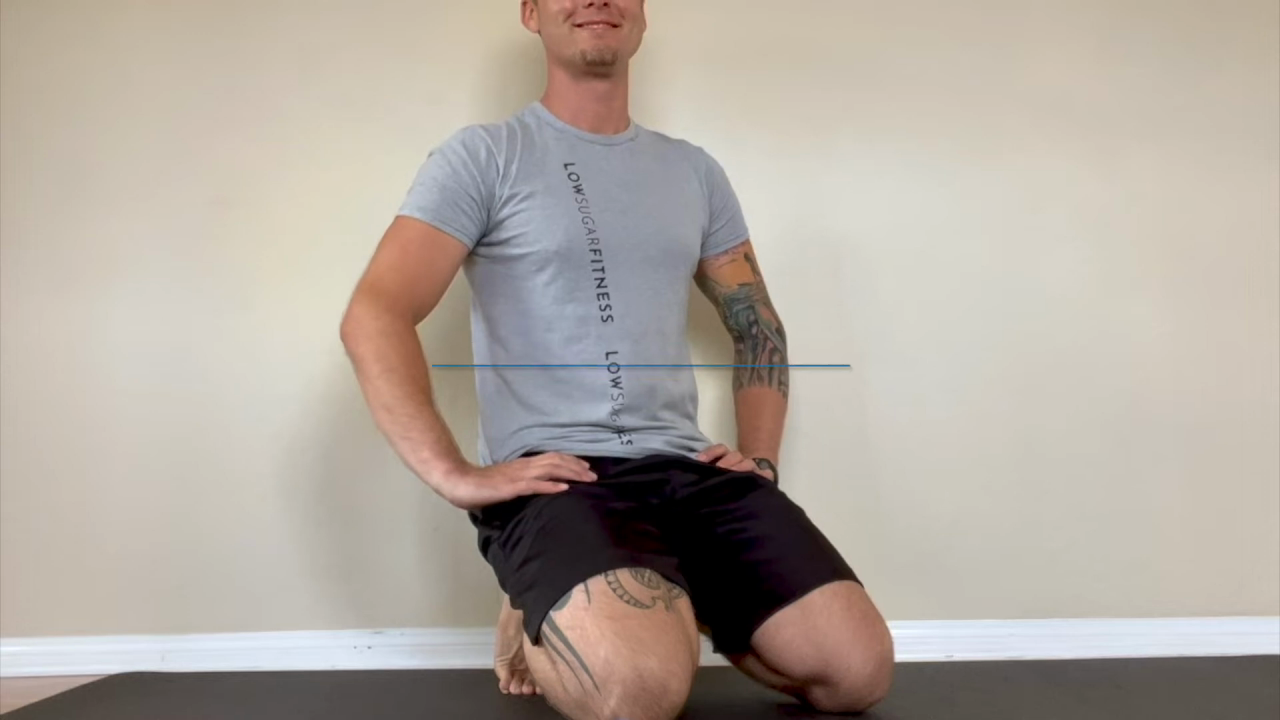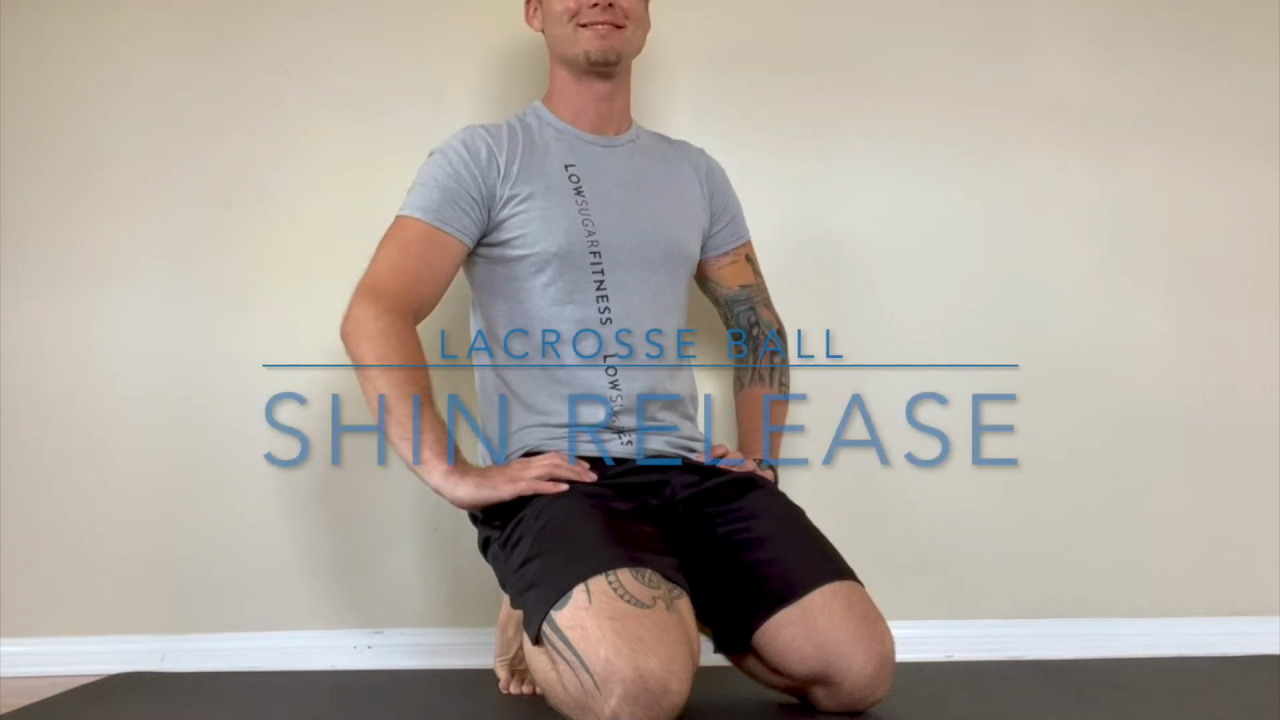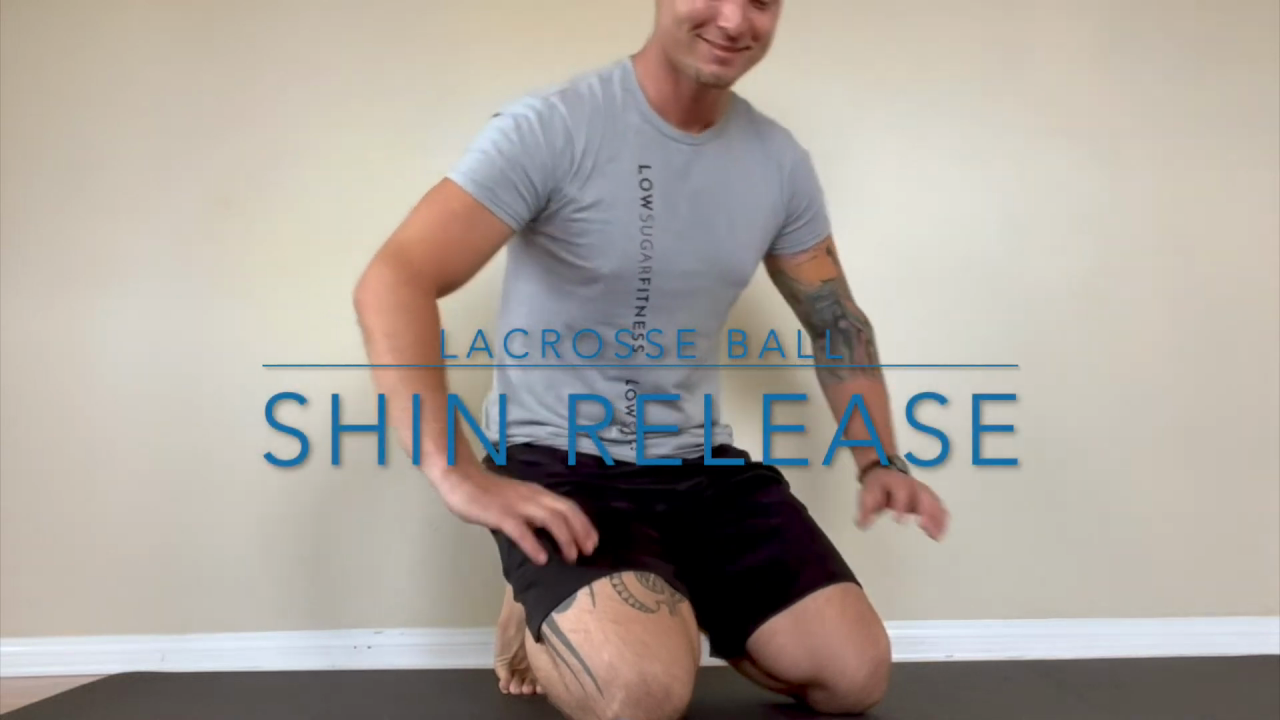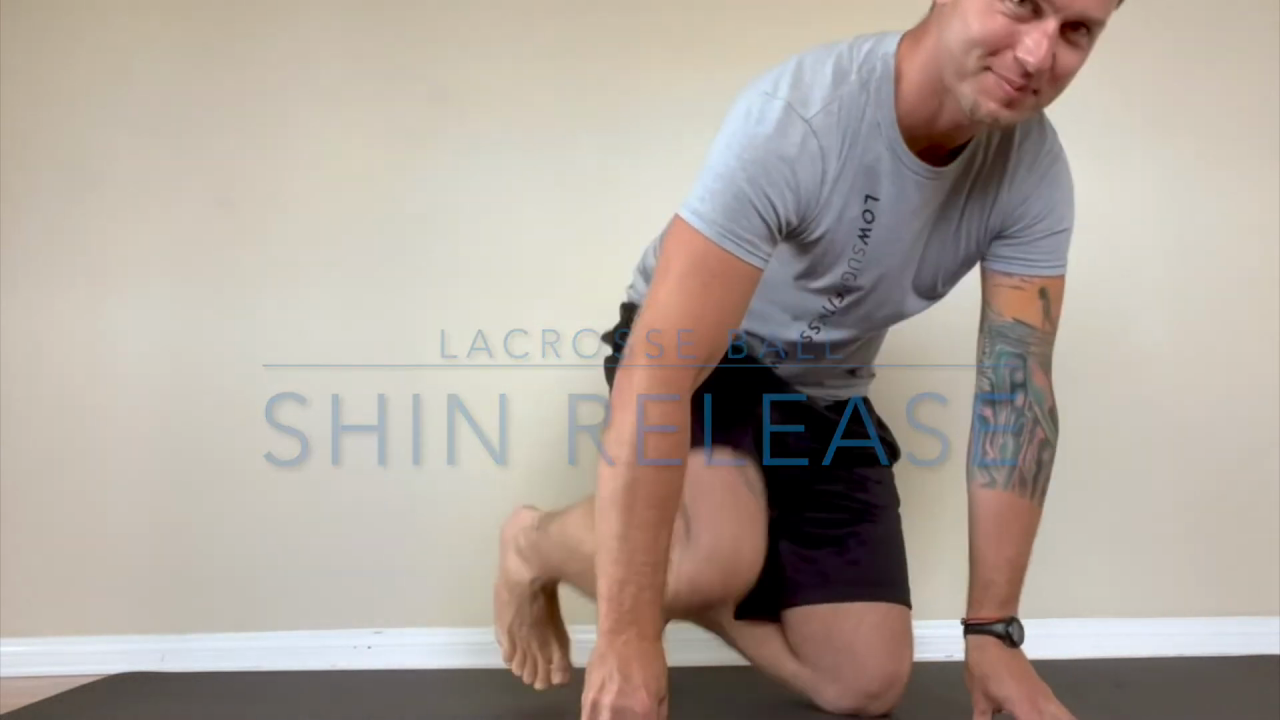
dt=1s
person 1, frame 1
left shoulder: (693, 171)
right shoulder: (484, 155)
left elbow: (757, 328)
right elbow: (374, 317)
left wrist: (760, 459)
right wrist: (456, 474)
left hip: (689, 467)
right hip: (554, 475)
left ankle: (672, 601)
right ankle: (544, 619)
person 1, frame 2
left shoulder: (695, 172)
right shoulder: (484, 156)
left elbow: (759, 328)
right elbow: (374, 317)
left wrist: (758, 460)
right wrist: (453, 473)
left hip: (689, 469)
right hip: (553, 476)
left ankle: (665, 602)
right ankle: (543, 618)
person 1, frame 3
left shoulder: (779, 161)
right shoulder: (551, 127)
left elbow: (836, 321)
right elbow: (393, 286)
left wrist: (878, 461)
right wrist: (458, 472)
left hip: (702, 463)
right hip: (558, 466)
left ankle: (668, 607)
right ankle: (533, 614)
person 1, frame 4
left shoulder: (1035, 171)
right shoulder: (794, 118)
left elbow: (1018, 391)
right elbow: (659, 369)
left wrist: (992, 629)
right wrist: (625, 630)
left hip: (827, 392)
right hip: (699, 352)
right knee: (717, 550)
left ankle: (669, 582)
right ankle: (536, 551)
